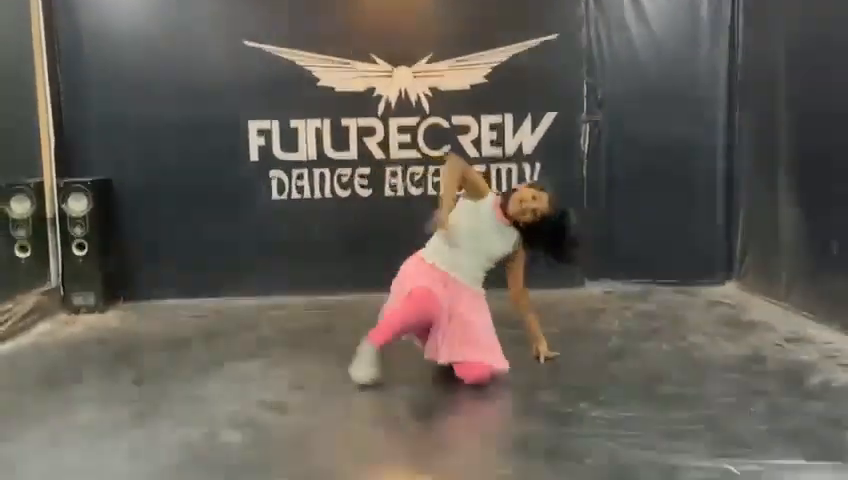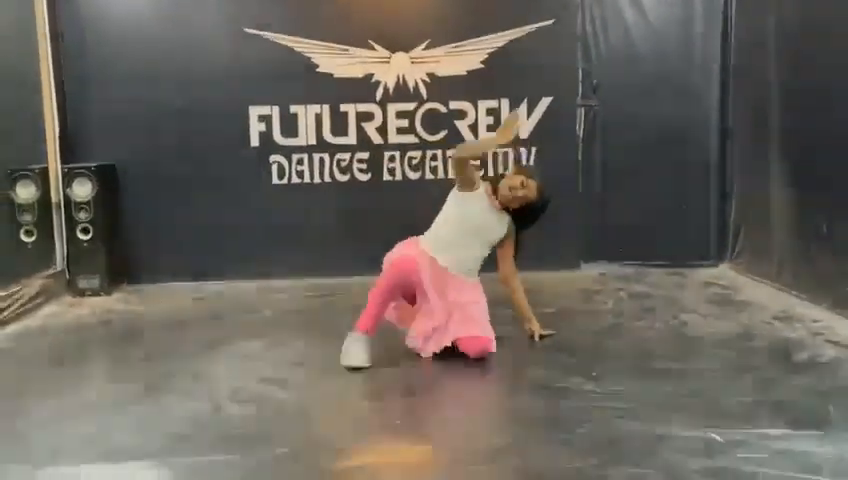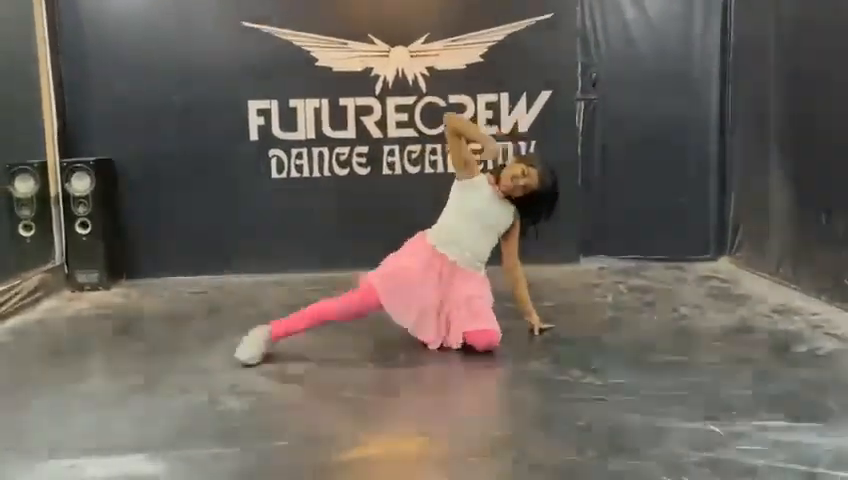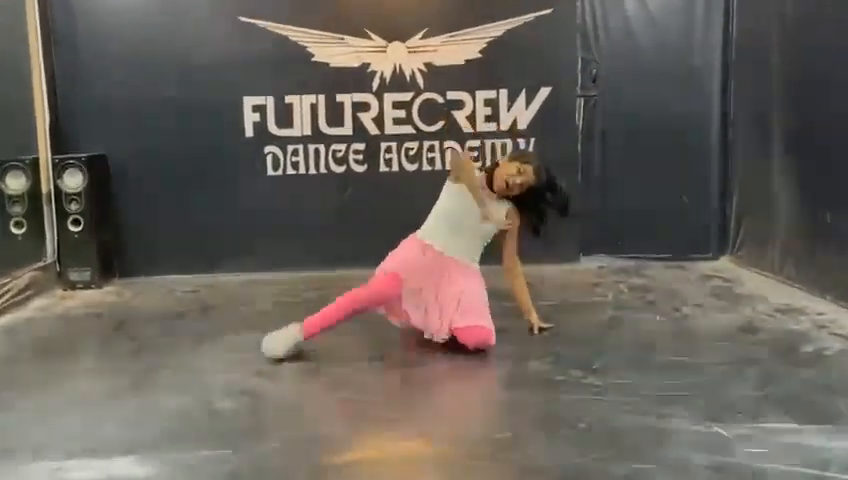
dt=0.2s
person 1, frame 1
left shoulder: (515, 242)
right shoulder: (480, 196)
left elbow: (518, 292)
right elbow: (455, 163)
left wrist: (539, 341)
right wrist: (446, 208)
left hip: (464, 294)
right hip: (428, 272)
left knee: (477, 374)
right knee: (424, 307)
left ankle: (451, 347)
right ankle: (373, 343)
person 1, frame 2
left shoulder: (507, 226)
right shoulder: (471, 187)
left elbow: (508, 272)
left wrist: (530, 319)
left hip: (459, 284)
right hip: (419, 261)
left knee: (479, 348)
right knee: (403, 267)
right ankle: (360, 334)
person 1, frame 3
left shoulder: (513, 214)
right shoulder: (471, 175)
left elbow: (512, 263)
right elbow: (450, 122)
left wrist: (530, 314)
right wrist: (484, 139)
left hip: (466, 278)
right hip: (427, 255)
left knee: (487, 341)
right knee: (363, 301)
left ankle: (447, 320)
right ankle: (270, 333)
person 1, frame 4
left shoulder: (511, 213)
right shoulder: (467, 178)
left elbow: (511, 263)
right elbow: (457, 158)
left wrist: (530, 314)
right wrist: (484, 204)
left hip: (462, 272)
right hip: (423, 253)
left knee: (479, 339)
right knee: (382, 290)
left ankle: (442, 318)
right ankle: (299, 332)
